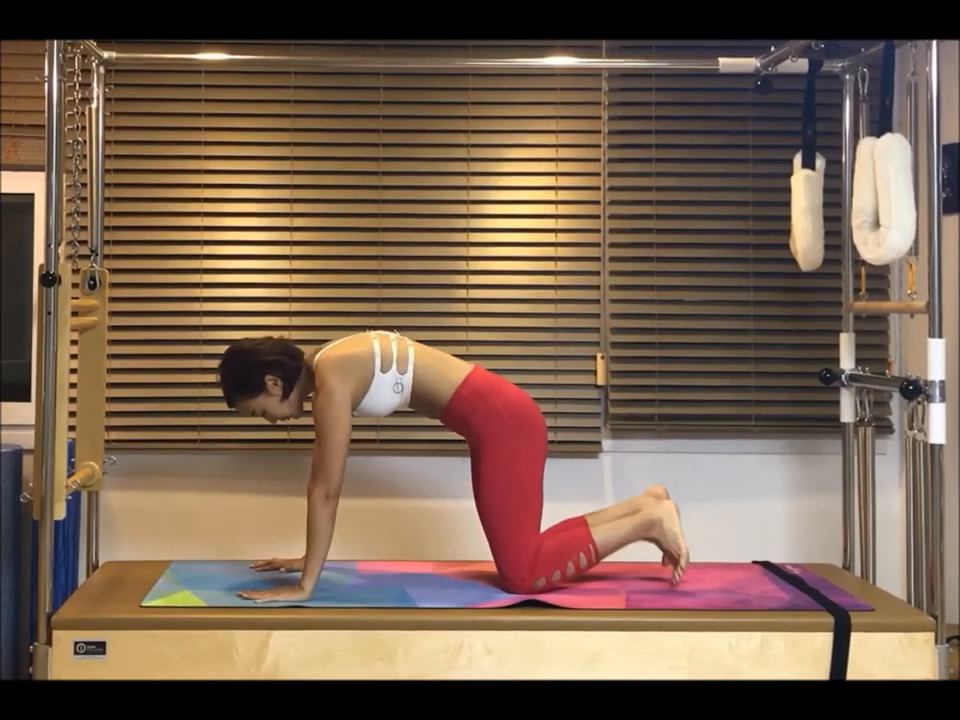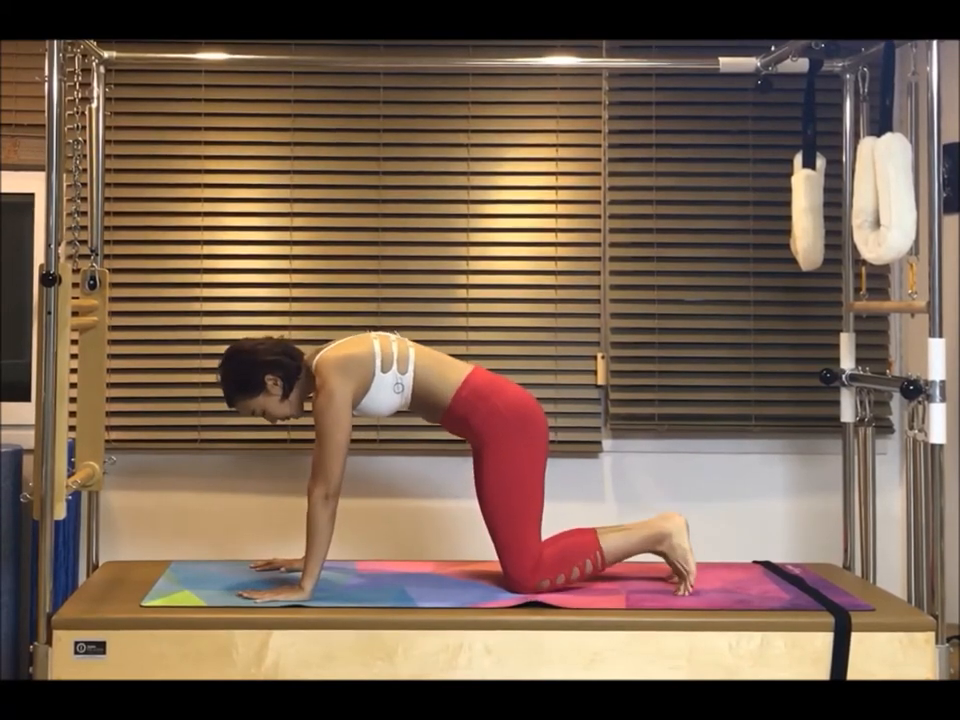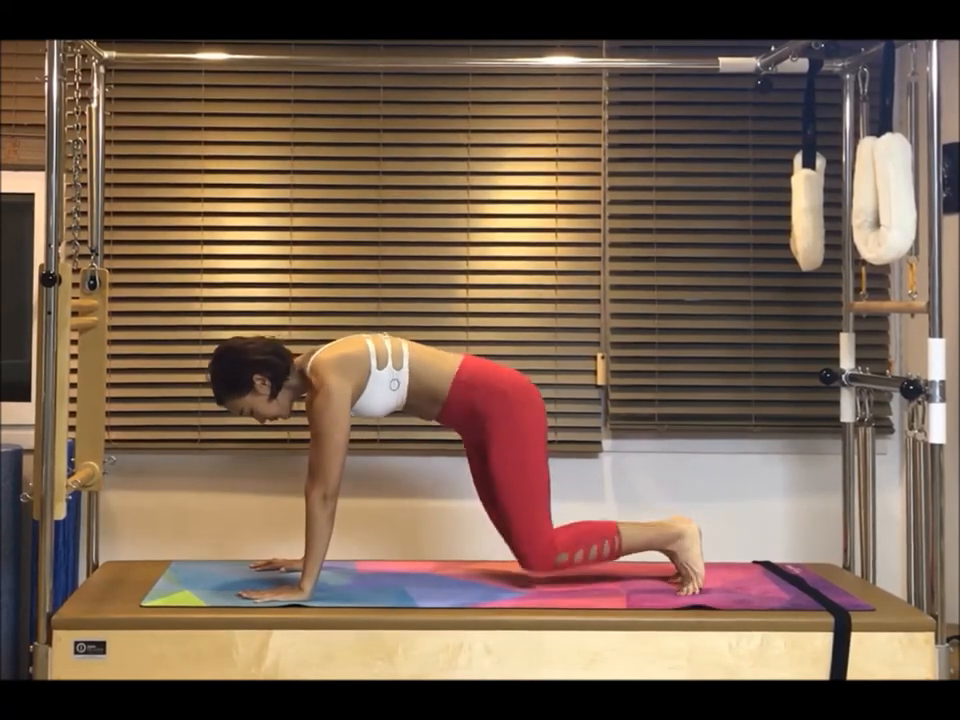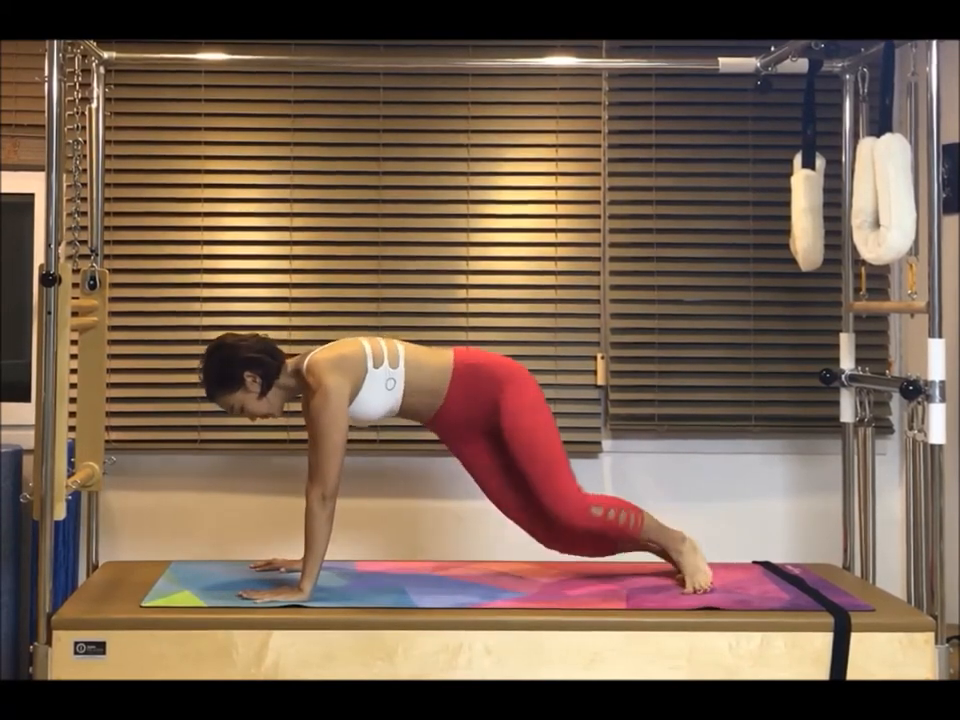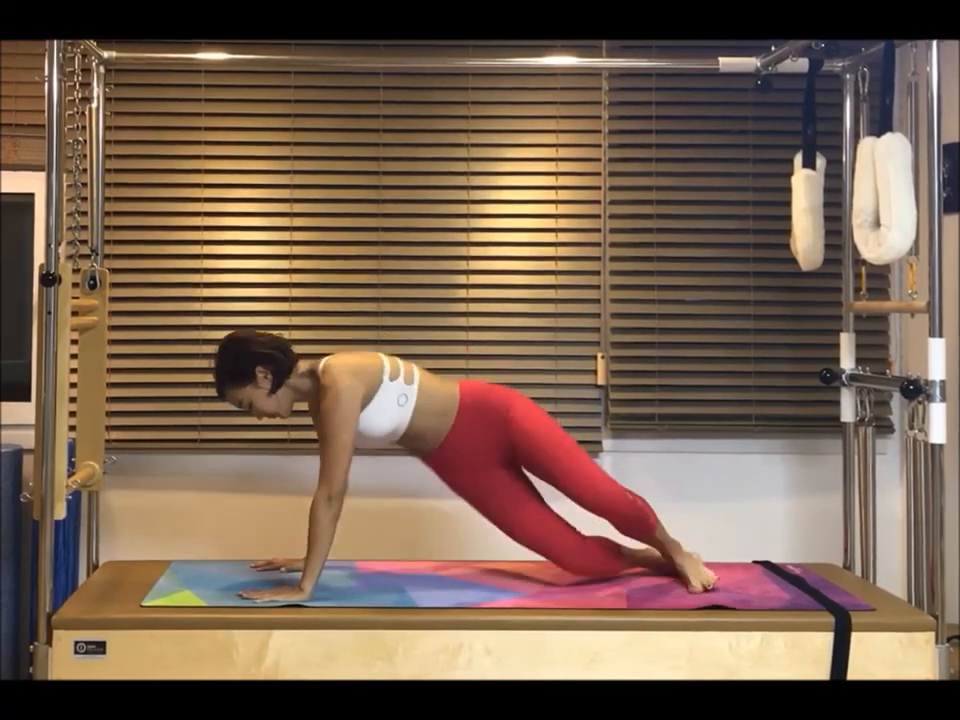
dt=0.2s
person 1, frame 1
left shoulder: (330, 379)
right shoulder: (328, 365)
left elbow: (326, 491)
right elbow: (323, 483)
left wrist: (305, 586)
right wrist: (307, 558)
left hip: (500, 419)
right hip: (494, 417)
left knee: (522, 575)
right knee: (520, 555)
left ankle: (647, 521)
right ankle: (643, 507)
person 1, frame 2
left shoulder: (332, 379)
right shoulder: (325, 369)
left elbow: (326, 492)
right elbow: (322, 483)
left wrist: (305, 585)
right wrist: (307, 558)
left hip: (502, 418)
right hip: (495, 419)
left knee: (527, 575)
right knee: (525, 559)
left ankle: (659, 535)
right ankle: (654, 530)
person 1, frame 3
left shoulder: (328, 379)
right shoulder: (316, 378)
left elbow: (325, 493)
right elbow: (317, 482)
left wrist: (305, 586)
right wrist: (306, 558)
left hip: (501, 401)
right hip: (480, 415)
left knee: (537, 552)
right knee: (531, 546)
left ankle: (671, 534)
right ankle: (664, 536)
person 1, frame 4
left shoulder: (325, 378)
right shoulder: (309, 385)
left elbow: (324, 494)
right elbow: (318, 485)
left wrist: (305, 586)
right wrist: (306, 559)
left hip: (496, 386)
right hip: (462, 422)
left knee: (565, 507)
right knee: (551, 533)
left ankle: (674, 541)
right ankle: (655, 544)
person 1, frame 5
left shoulder: (339, 381)
right shoulder: (319, 397)
left elbow: (330, 494)
right elbow: (331, 490)
left wrist: (305, 586)
right wrist: (307, 559)
left hip: (496, 413)
right hip: (459, 458)
left knee: (597, 493)
right knee: (574, 556)
left ankle: (674, 549)
right ankle: (652, 558)
